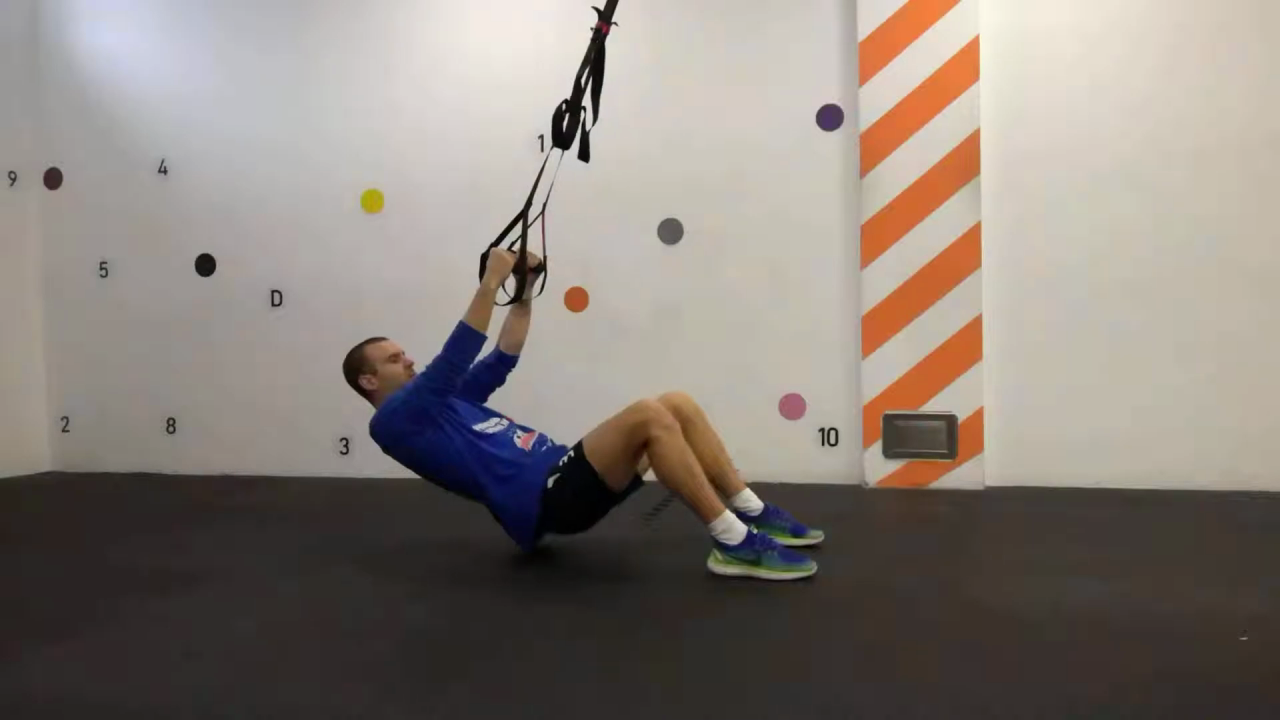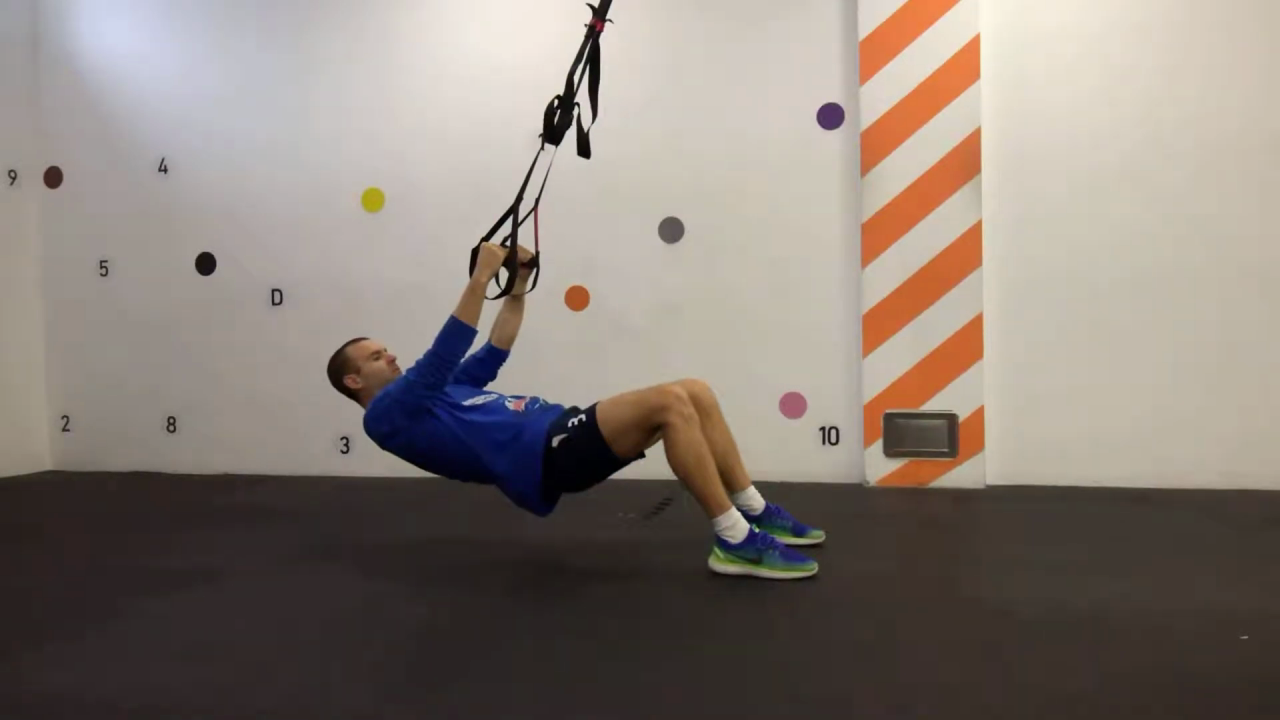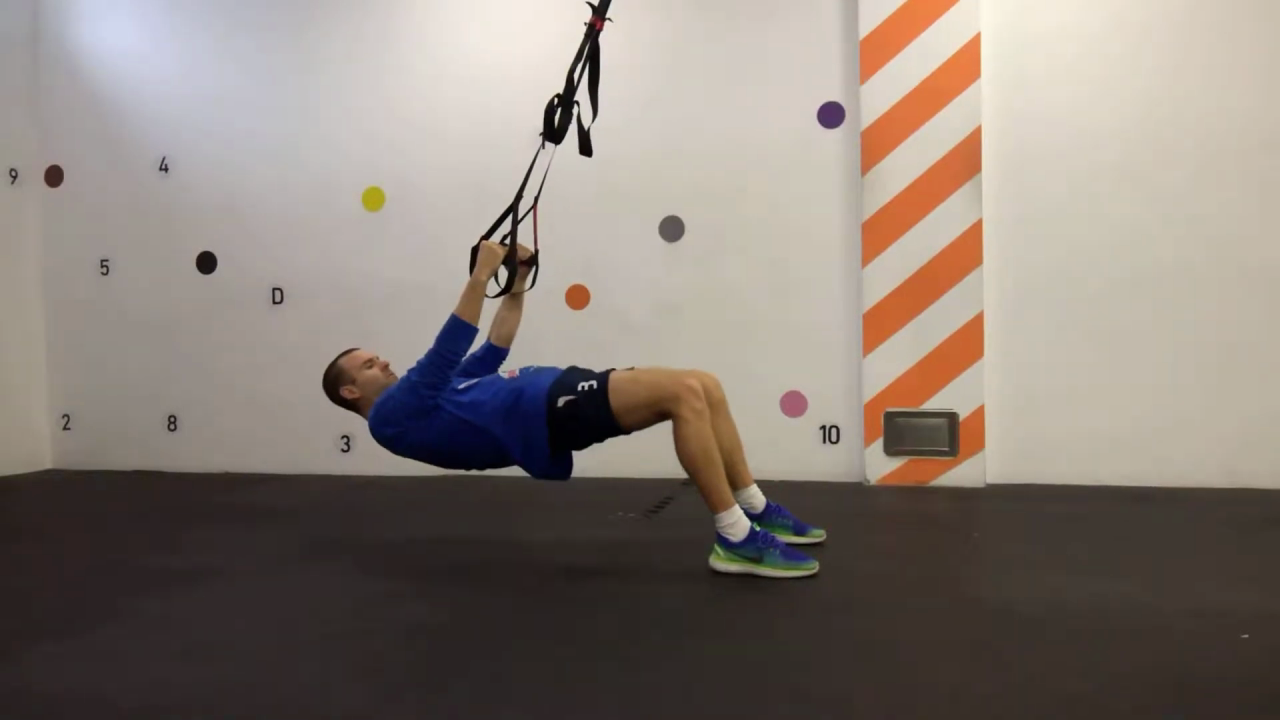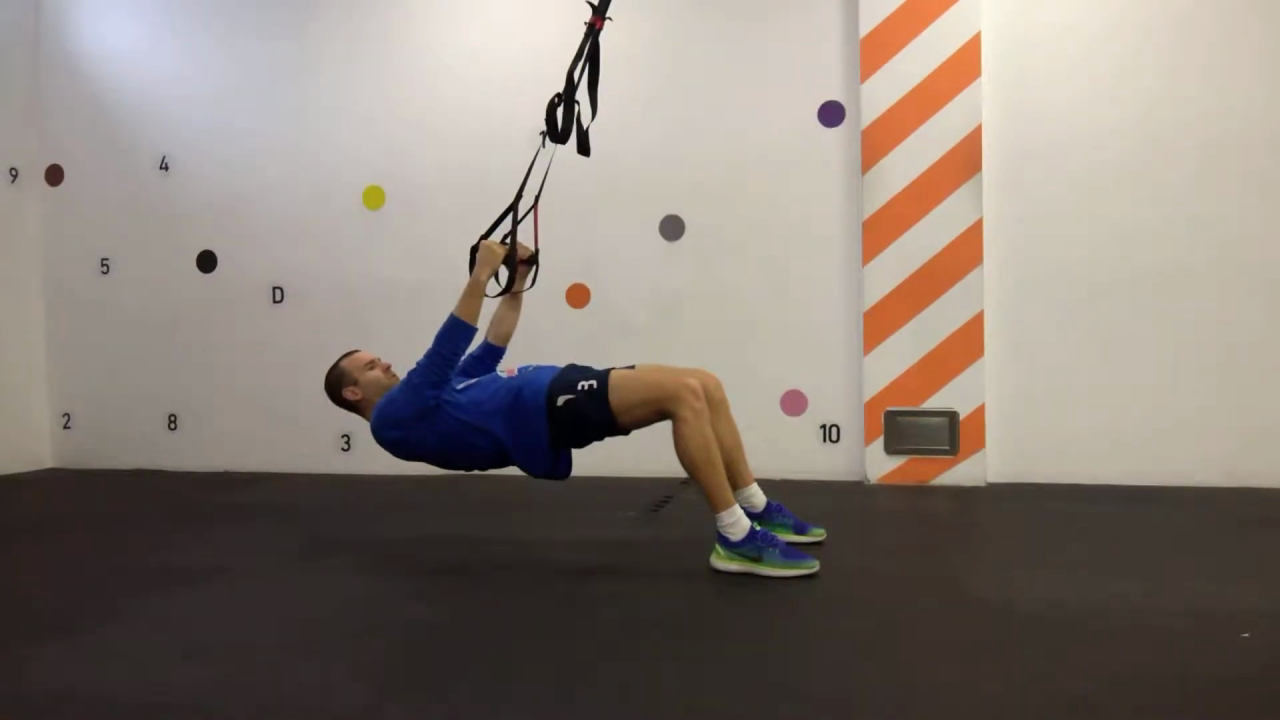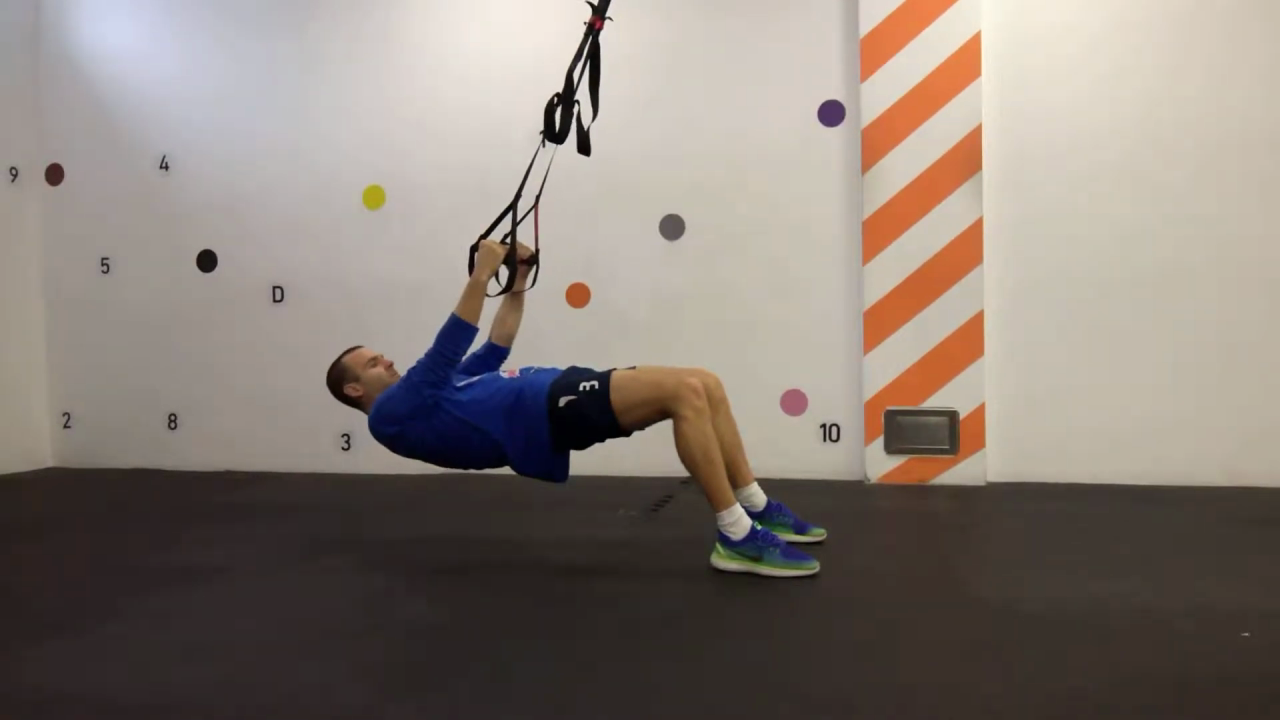
dt=0.4s
person 1, frame 1
left shoulder: (440, 402)
right shoulder: (395, 423)
left elbow: (500, 361)
right elbow: (451, 363)
left wrist: (523, 292)
right wrist: (489, 285)
left hip: (560, 475)
right hip: (544, 497)
left knee: (676, 405)
right knee: (649, 415)
left ankle: (755, 515)
right ankle: (733, 542)
person 1, frame 2
left shoulder: (429, 396)
right shoulder: (387, 417)
left elbow: (493, 355)
right elbow: (441, 356)
left wrist: (517, 286)
right wrist: (479, 279)
left hip: (558, 436)
right hip: (544, 454)
left knee: (694, 393)
right knee: (672, 401)
left ankle: (756, 513)
right ankle: (735, 541)
person 1, frame 3
left shoulder: (425, 397)
right shoulder: (392, 419)
left elbow: (491, 353)
right elbow: (442, 356)
left wrist: (516, 284)
right wrist: (480, 277)
left hip: (556, 396)
right hip: (547, 412)
left knee: (703, 387)
right knee: (686, 393)
left ankle: (757, 510)
right ankle: (736, 539)
person 1, frame 4
left shoulder: (425, 399)
right shoulder: (394, 421)
left elbow: (489, 351)
right elbow: (442, 355)
left wrist: (516, 283)
right wrist: (480, 277)
left hip: (556, 393)
right hip: (545, 412)
left knee: (704, 385)
right knee: (684, 392)
left ankle: (757, 510)
right ankle: (737, 538)
person 1, frame 5
left shoulder: (426, 393)
right shoulder: (391, 416)
left elbow: (494, 352)
right elbow: (443, 354)
left wrist: (517, 282)
right wrist: (480, 276)
left hip: (557, 394)
right hip: (547, 413)
left knee: (704, 385)
right knee: (687, 391)
left ankle: (758, 510)
right ankle: (737, 536)
